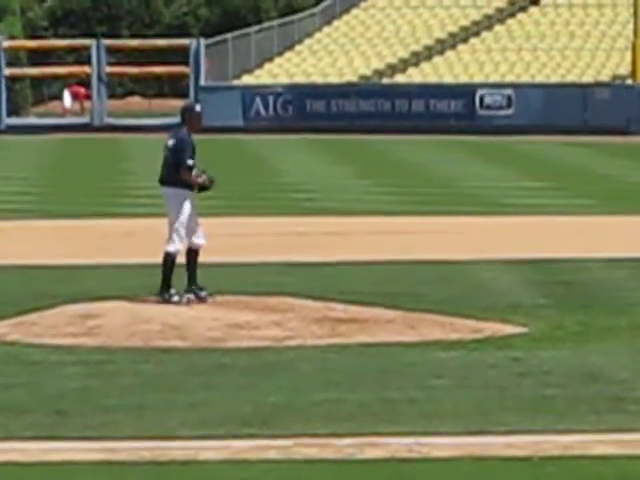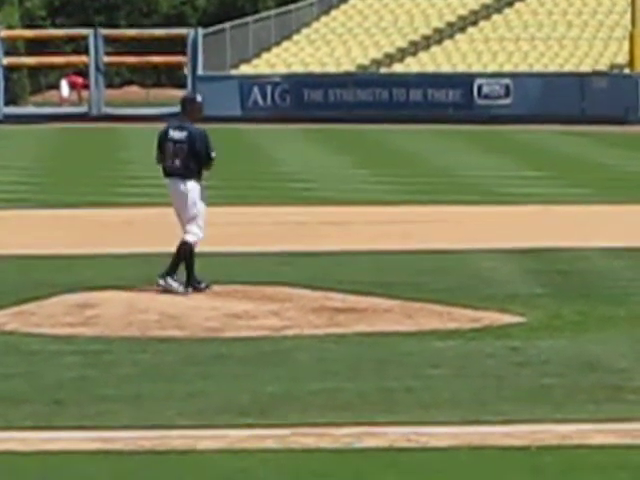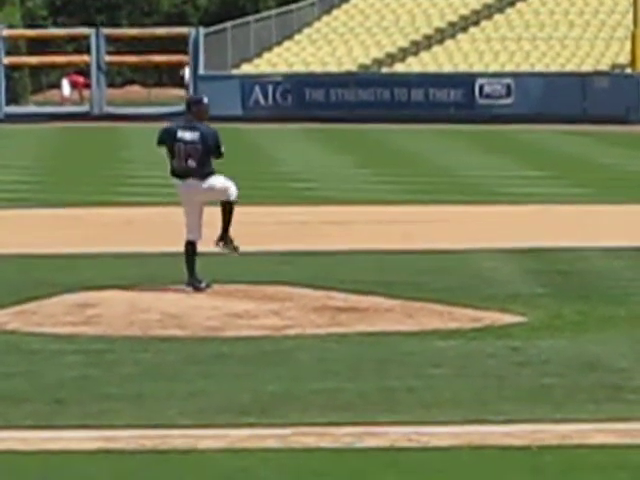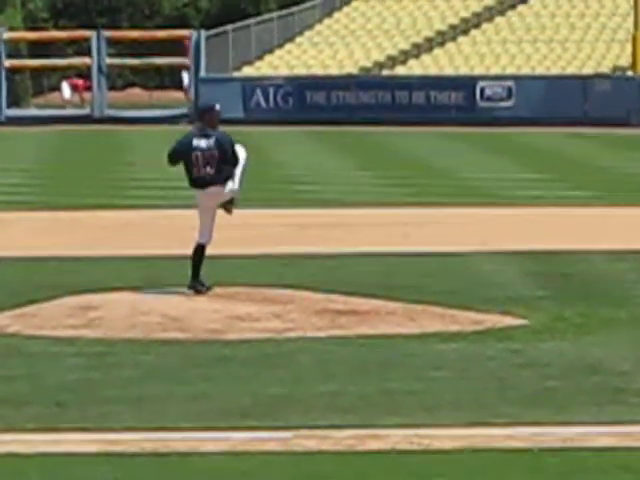
dt=0.3s
person 1, frame 1
left shoulder: (174, 137)
right shoulder: (186, 141)
left elbow: (174, 169)
right elbow: (185, 175)
left wrist: (194, 179)
right wrist: (198, 182)
left hip: (173, 191)
right hip: (179, 193)
left knee: (196, 238)
right knee: (175, 241)
left ankle: (192, 285)
right ankle: (165, 290)
person 1, frame 2
left shoulder: (167, 129)
right shoulder: (197, 133)
left elbow: (159, 159)
right elbow: (208, 165)
right wrist: (200, 163)
left hip: (173, 183)
right hip: (189, 184)
left knee: (190, 230)
right knee: (193, 232)
left ankle: (191, 279)
right ankle: (168, 275)
person 1, frame 3
left shoulder: (172, 130)
right shoulder: (208, 132)
left elbow: (161, 141)
right elbow: (218, 156)
left hip: (184, 186)
right hip: (205, 184)
left knee: (192, 232)
right knee: (230, 190)
left ankle: (192, 277)
right ankle: (224, 237)
person 1, frame 4
left shoulder: (186, 140)
right shoulder: (222, 137)
left elbow: (171, 162)
right elbow: (233, 162)
left hip: (203, 193)
right hip: (225, 188)
left knee: (204, 236)
right knee: (240, 151)
left ankle: (195, 280)
right ankle: (229, 201)
